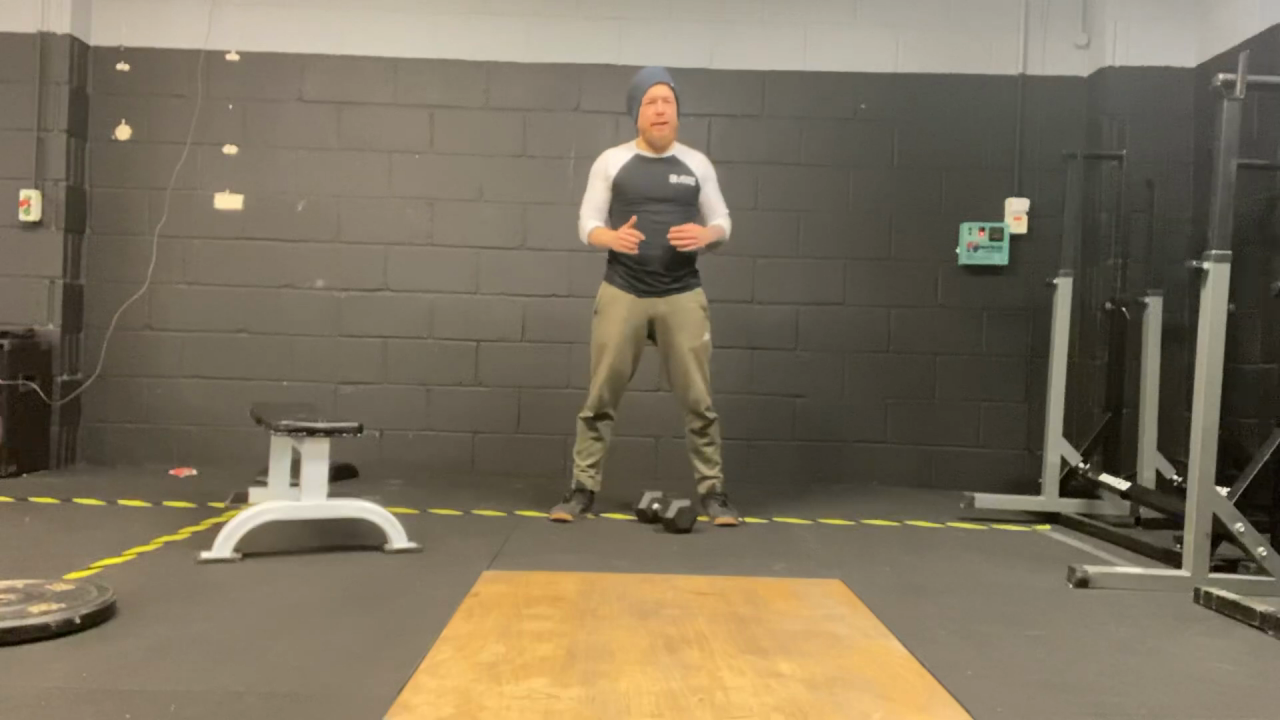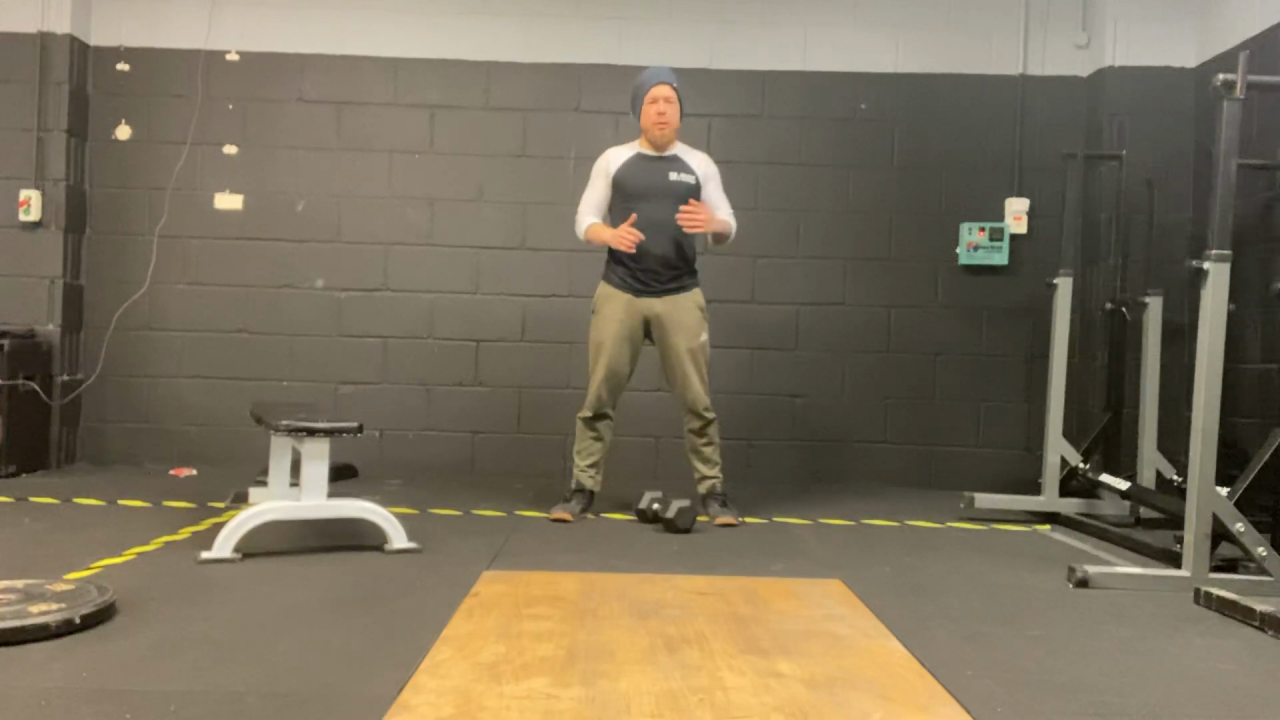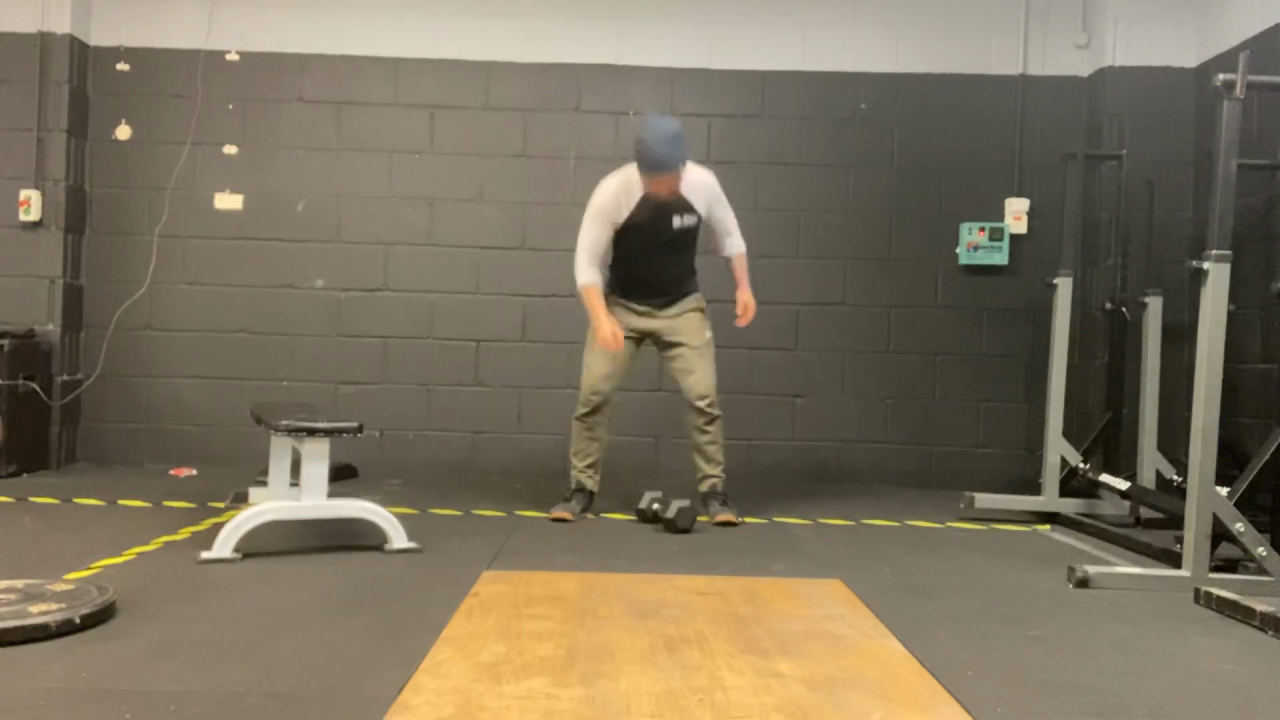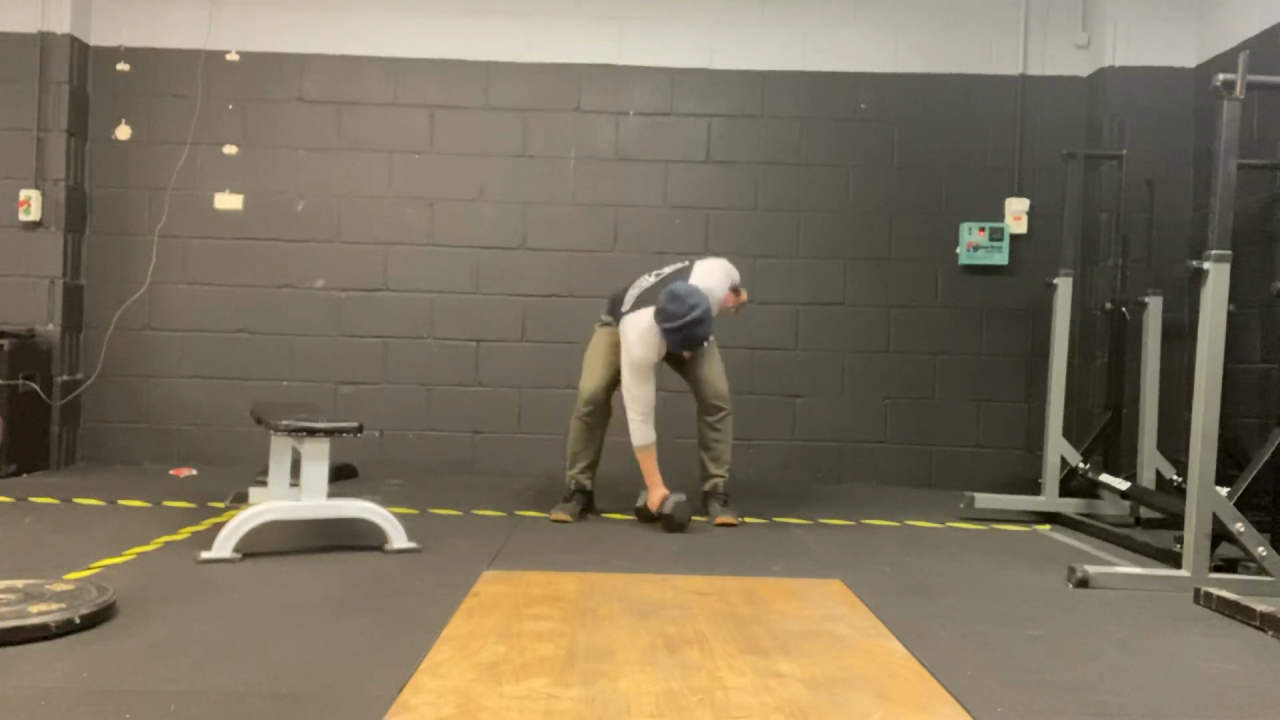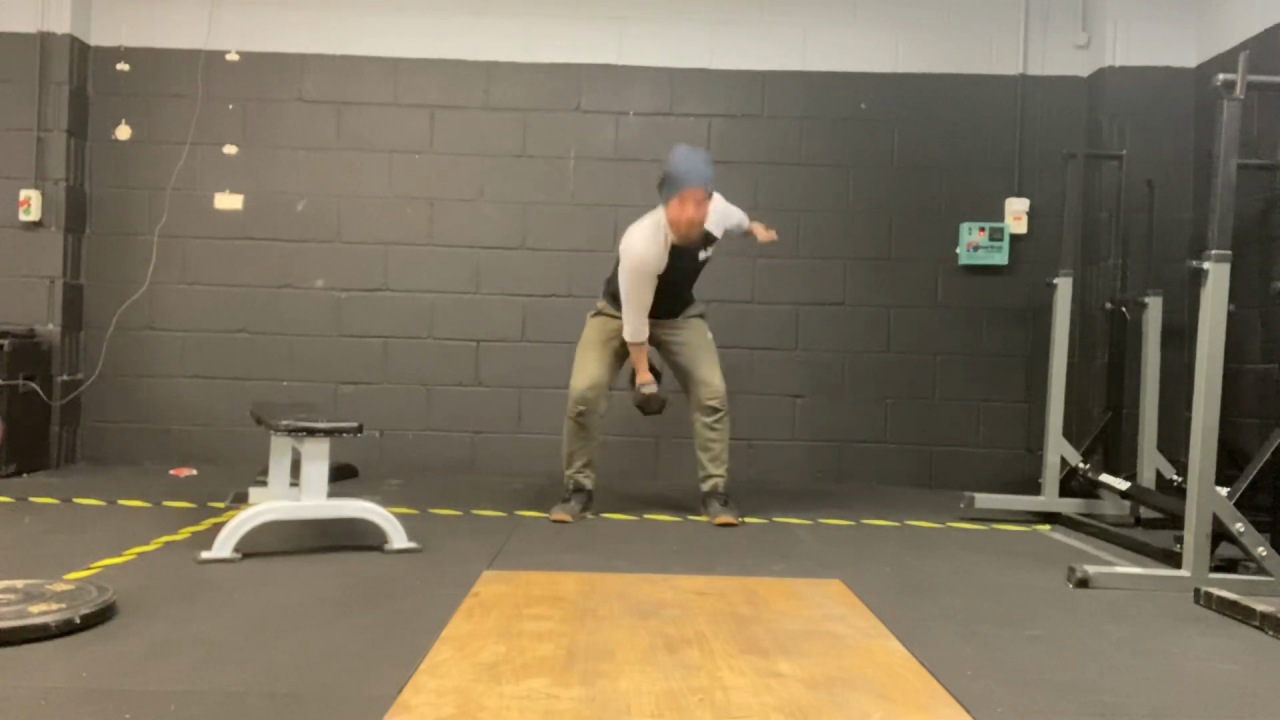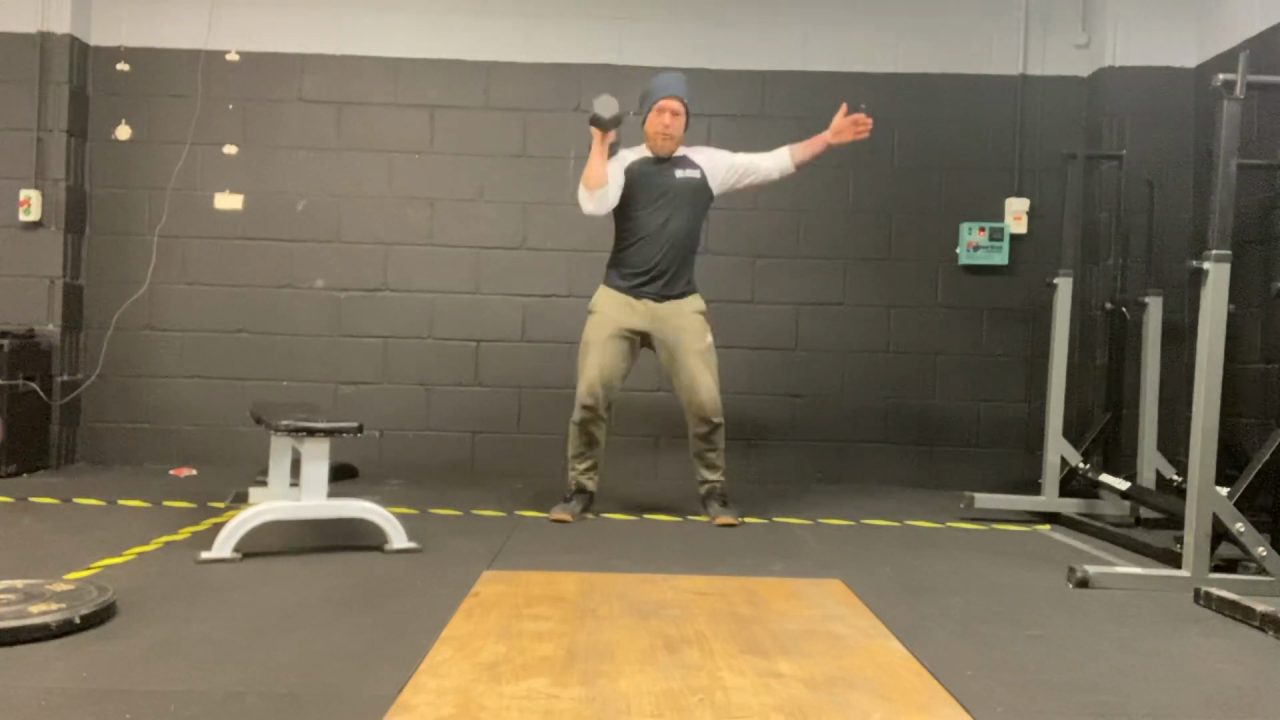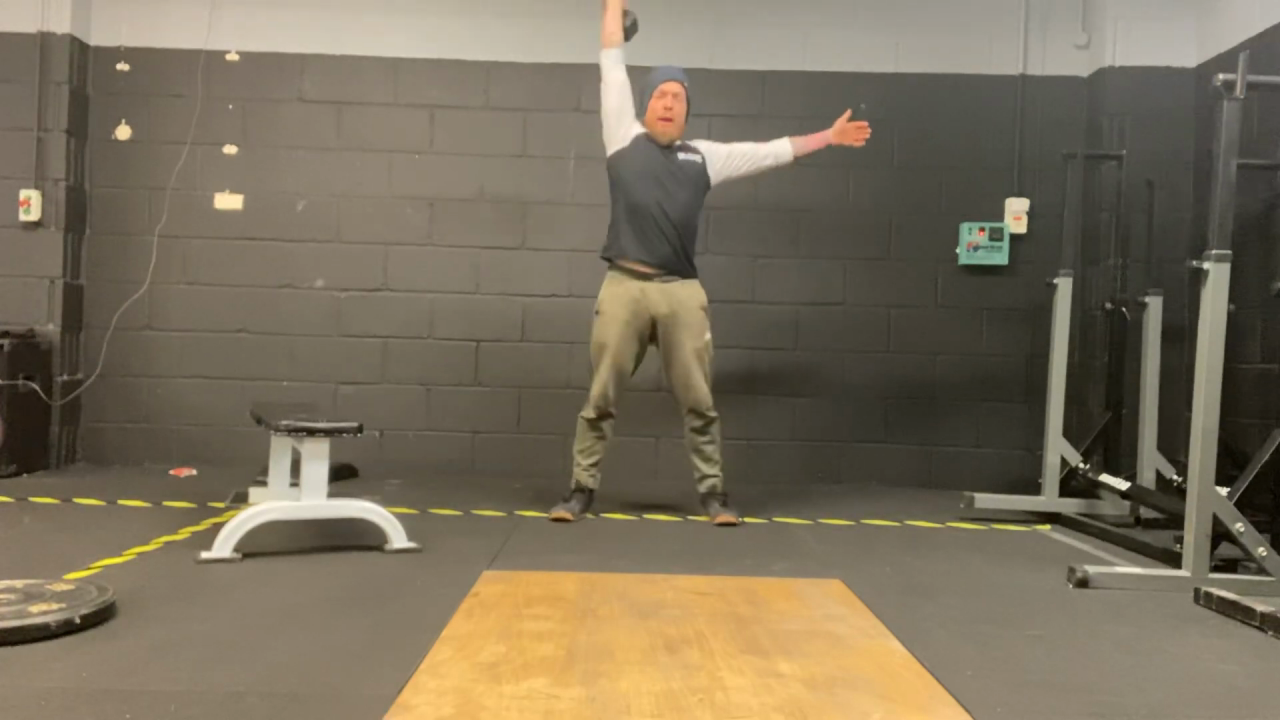
dt=0.7s
person 1, frame 1
left shoulder: (697, 164)
right shoulder: (611, 161)
left elbow: (722, 223)
right elbow: (587, 224)
left wrist: (705, 234)
right wrist: (613, 239)
left hip: (683, 296)
right hip: (621, 294)
left knee: (699, 400)
right knee: (601, 397)
left ankle: (712, 491)
right ankle: (582, 489)
person 1, frame 2
left shoulder: (700, 164)
right shoulder: (613, 160)
left elbow: (729, 226)
right elbow: (584, 220)
left wrist: (712, 224)
right wrist: (610, 235)
left hip: (680, 296)
right hip: (618, 294)
left knee: (697, 401)
right knee: (599, 397)
left ankle: (712, 491)
right ankle: (582, 488)
person 1, frame 3
left shoulder: (704, 184)
right shoulder: (613, 191)
left elbow: (729, 236)
right elbow: (587, 260)
left wrist: (743, 287)
right wrist: (600, 318)
left hip: (681, 307)
right hip: (622, 307)
left knee: (703, 397)
right knee: (594, 393)
left ankle: (714, 491)
right ankle: (581, 488)
person 1, frame 4
left shoulder: (712, 282)
right shoulder: (638, 337)
left elbow: (728, 271)
right elbow: (640, 416)
left wrist: (737, 289)
right wrist: (654, 484)
left hip: (688, 328)
right hip: (619, 325)
left knee: (716, 396)
right knee: (592, 395)
left ankle: (715, 493)
right ankle: (579, 491)
person 1, frame 5
left shoulder: (717, 210)
right shoulder: (641, 242)
right elbow: (635, 319)
left wrist: (754, 228)
right wrist: (641, 371)
left hip: (679, 315)
right hip: (619, 314)
left knee: (711, 394)
right knee: (584, 393)
left ankle: (715, 493)
right ankle: (578, 489)
person 1, frame 6
left shoulder: (706, 163)
right shoulder: (623, 163)
left elbow: (771, 163)
right elbow: (593, 204)
left wrist: (827, 138)
right wrist: (600, 146)
left hip: (679, 303)
right hip: (617, 299)
left knee: (706, 403)
right knee: (590, 395)
left ankle: (713, 493)
right ankle: (580, 490)
person 1, frame 7
left shoulder: (704, 156)
right shoulder: (624, 138)
left elbow: (771, 152)
right elbow: (612, 67)
left wrist: (829, 136)
left hip: (682, 293)
right hip: (623, 288)
left knee: (698, 401)
right knee: (601, 397)
left ankle: (712, 492)
right ankle: (581, 489)
